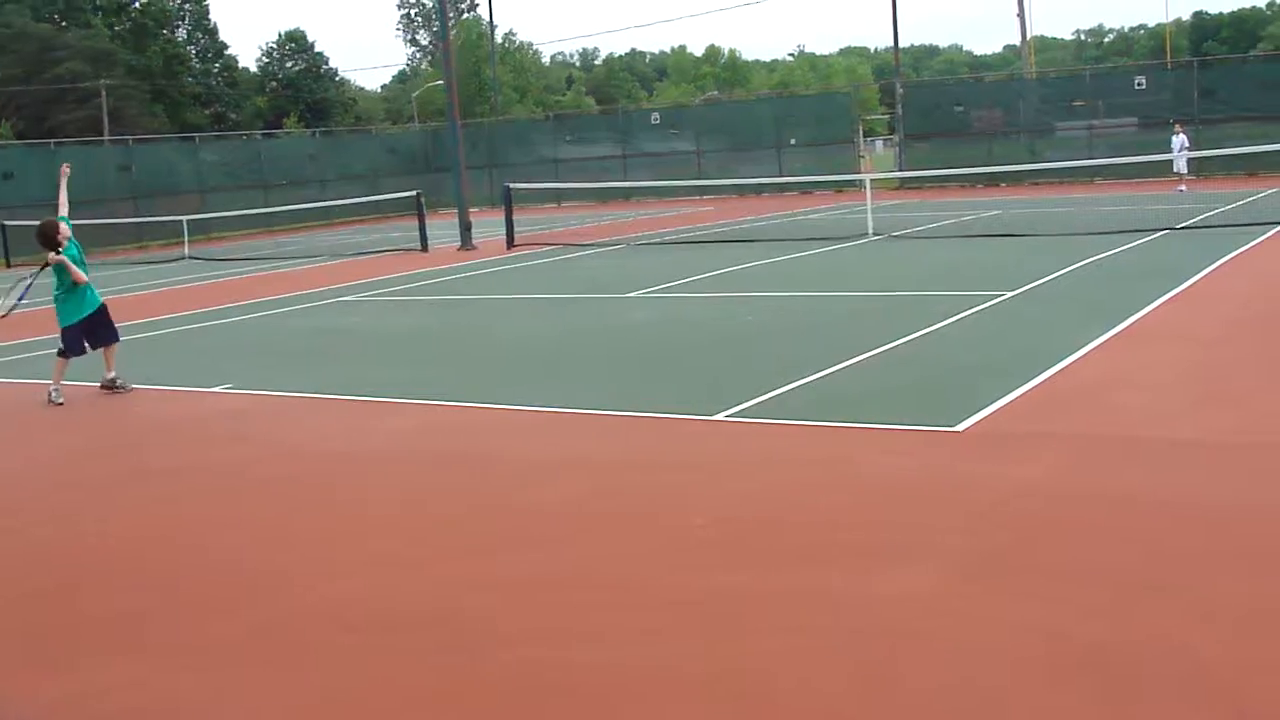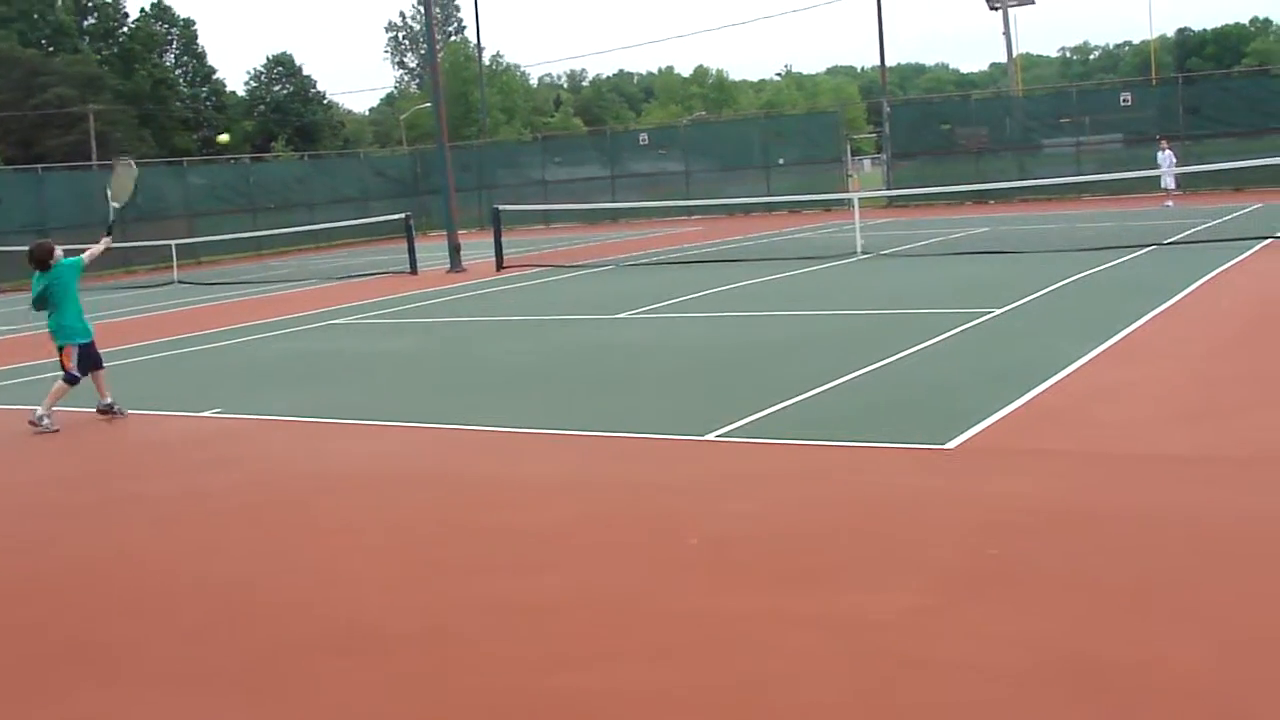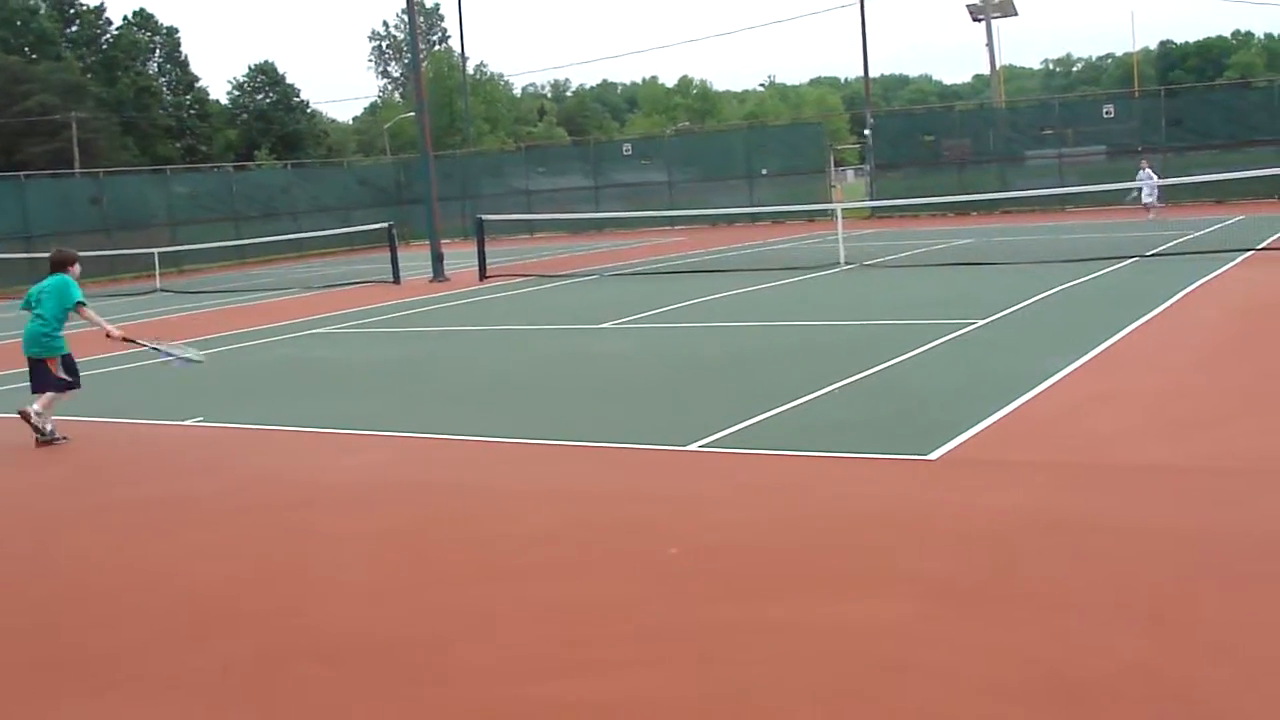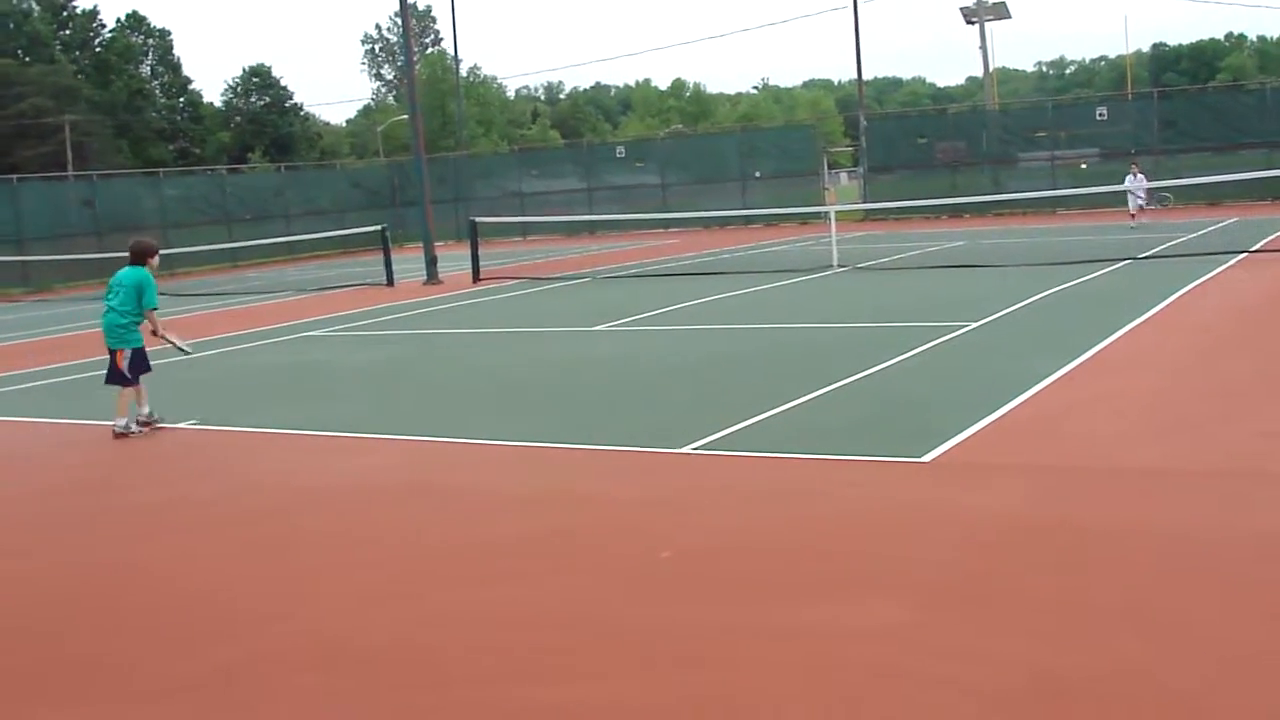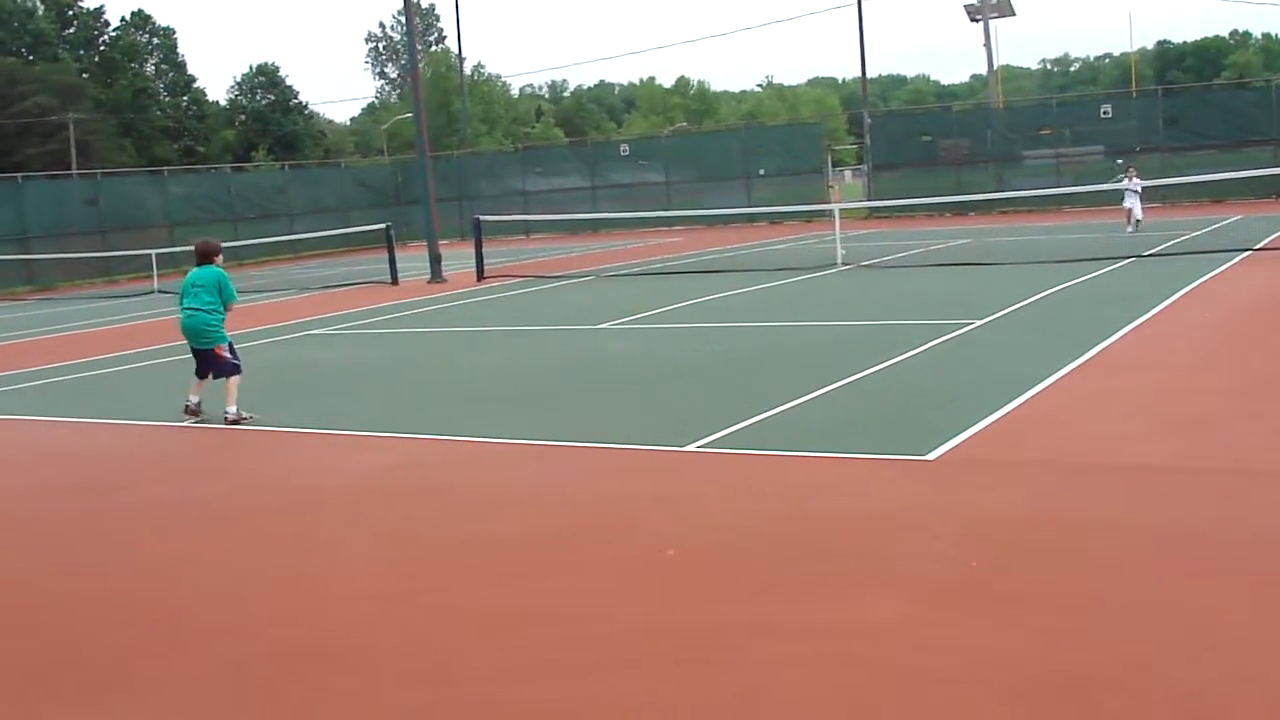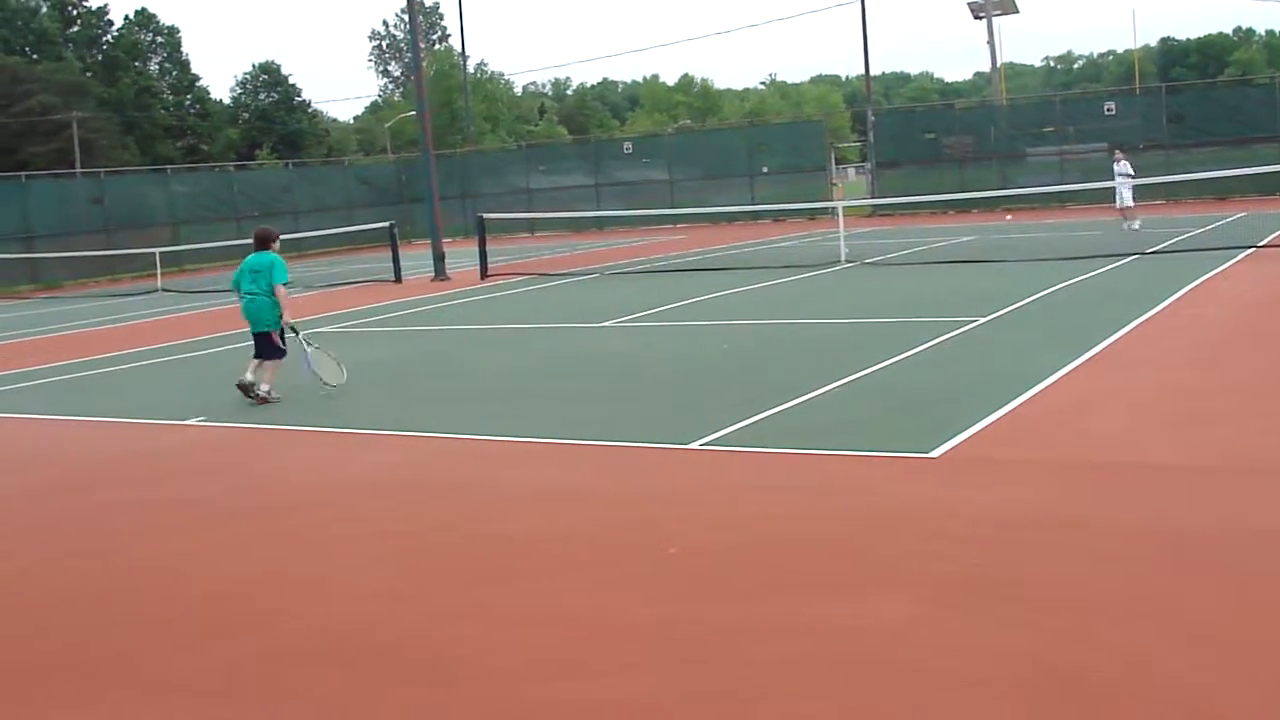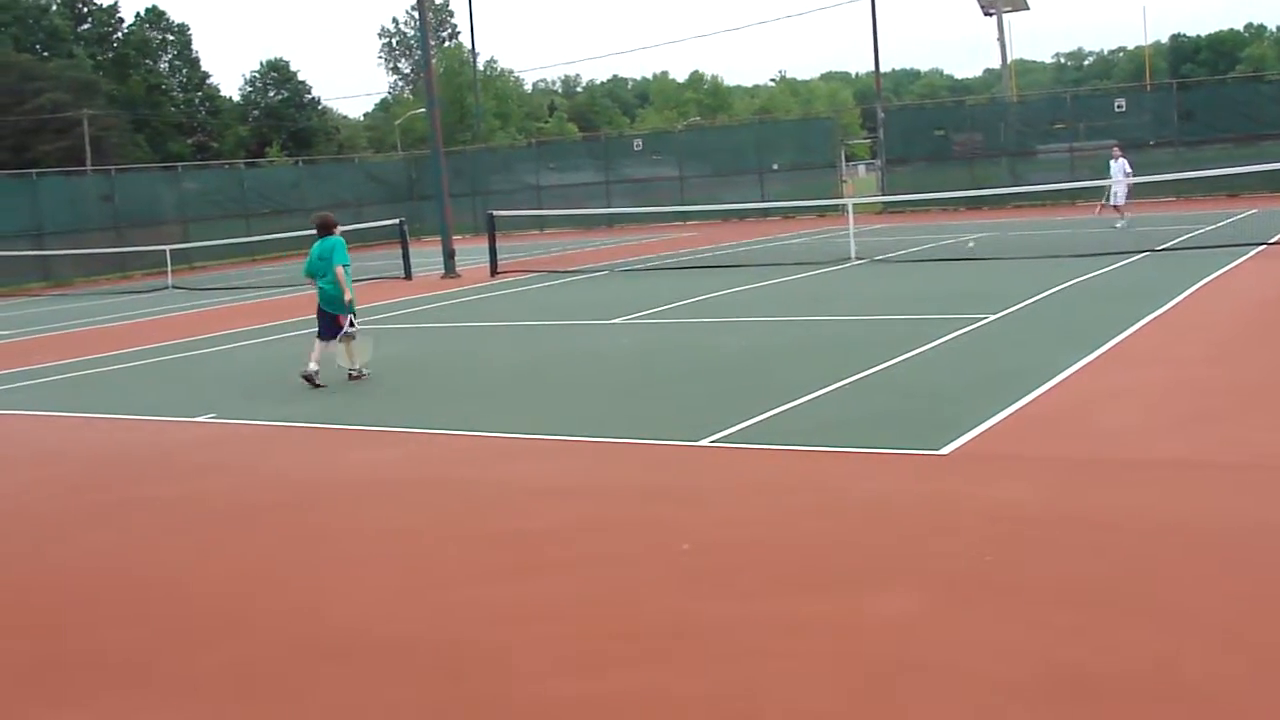
dt=0.7s
person 1, frame 1
left shoulder: (67, 234)
right shoulder: (62, 260)
left elbow: (62, 205)
right elbow: (83, 280)
left wrist: (64, 179)
right wrist: (64, 261)
left hip: (91, 301)
right hip: (71, 308)
left knee: (110, 338)
right knee: (68, 349)
left ankle: (110, 378)
right ankle: (54, 388)
person 1, frame 2
left shoulder: (39, 278)
right shoulder: (64, 267)
left elbow: (37, 305)
right elbow: (88, 256)
right wrist: (104, 243)
left hip: (78, 329)
right hip: (70, 332)
left knee: (96, 364)
right knee: (71, 376)
left ankle: (105, 402)
right ankle: (41, 415)
person 1, frame 3
left shoulder: (42, 285)
right shoulder: (66, 282)
left elbow: (27, 305)
right elbow: (81, 309)
right wrist: (106, 327)
left hip: (32, 339)
right hip: (48, 338)
left knee: (46, 385)
right knee: (68, 381)
left ankle: (45, 430)
right ankle: (34, 410)
person 1, frame 4
left shoulder: (122, 272)
right shoulder: (145, 277)
left elbow: (112, 301)
right elbow: (149, 310)
right wrist: (157, 328)
left hip: (113, 326)
right hip: (124, 330)
left knee: (139, 369)
right knee: (129, 378)
left ankle: (144, 414)
right ankle: (122, 425)
person 1, frame 5
left shoulder: (190, 276)
right shoulder: (219, 274)
left elbow: (184, 304)
right elbow: (229, 306)
left hip: (188, 325)
right hip: (209, 326)
left knee: (204, 368)
right knee: (232, 368)
left ankle: (193, 403)
right ankle: (232, 412)
person 1, frame 6
left shoulder: (248, 260)
right shoulder: (275, 260)
left elbow: (236, 286)
right elbow: (279, 287)
right wrist: (286, 312)
left hip: (250, 309)
right hip: (267, 310)
left knee: (263, 350)
right knee: (275, 351)
left ankle: (247, 378)
right ankle: (263, 392)
person 1, frame 7
left shoulder: (316, 247)
right shoulder: (337, 242)
left elbow: (309, 274)
right elbow: (338, 267)
right wrist: (346, 290)
left hip: (324, 295)
right hip: (339, 296)
left knee: (324, 335)
right knee: (346, 333)
left ankle: (311, 368)
right ankle: (354, 369)
